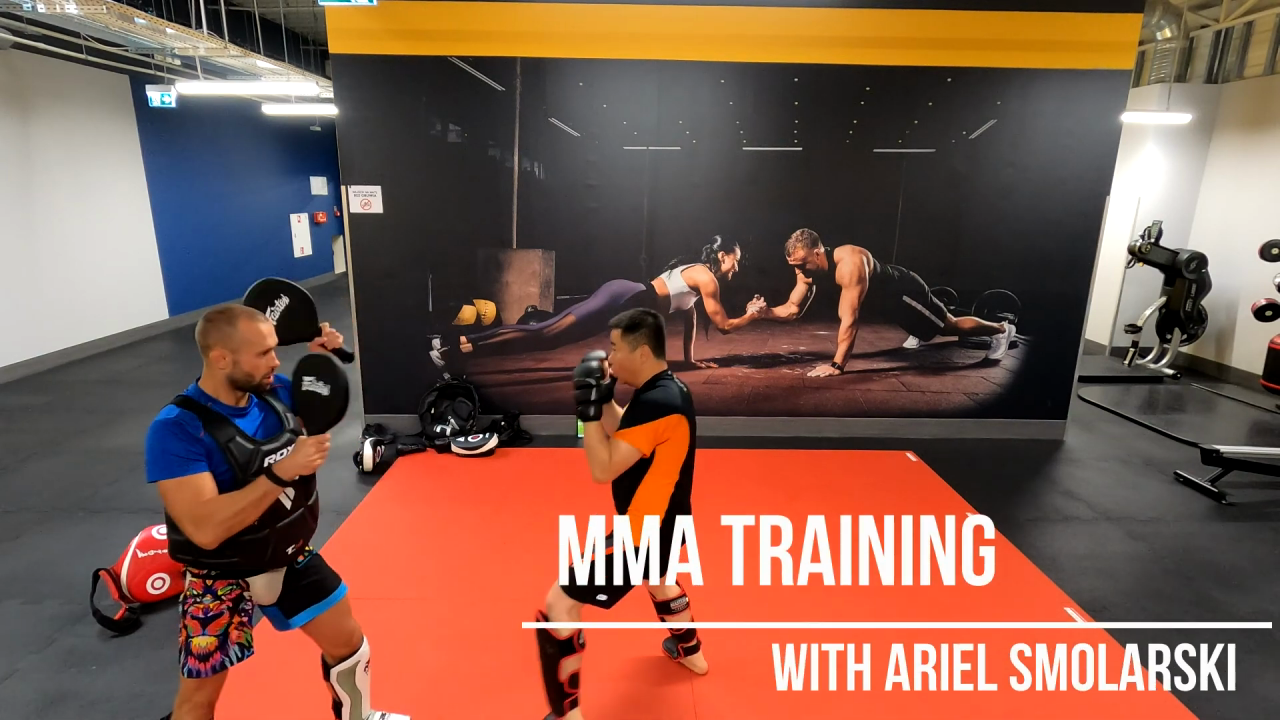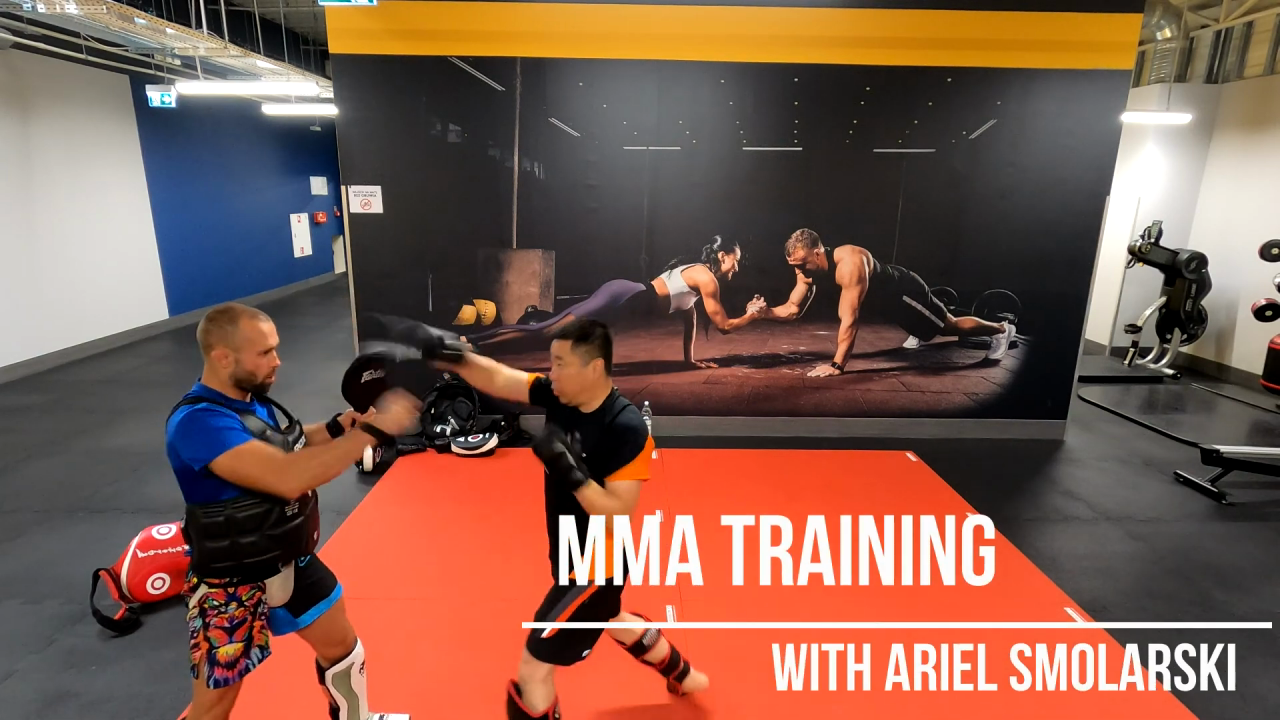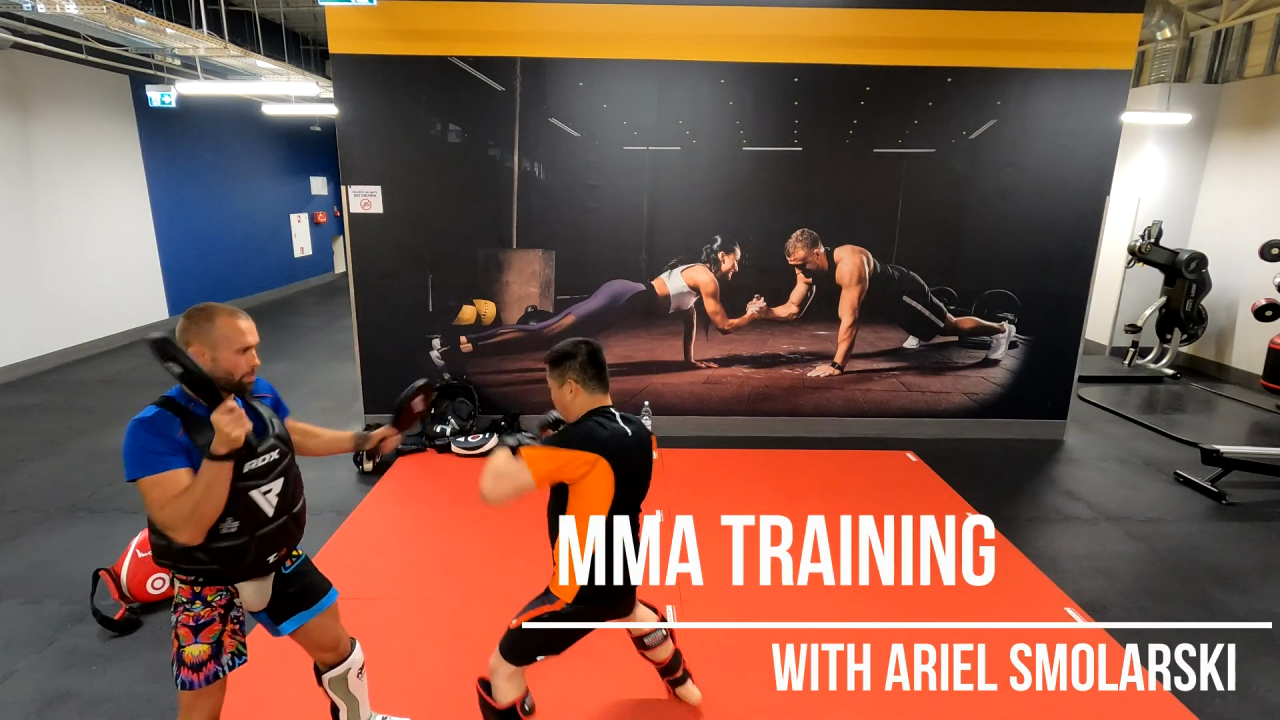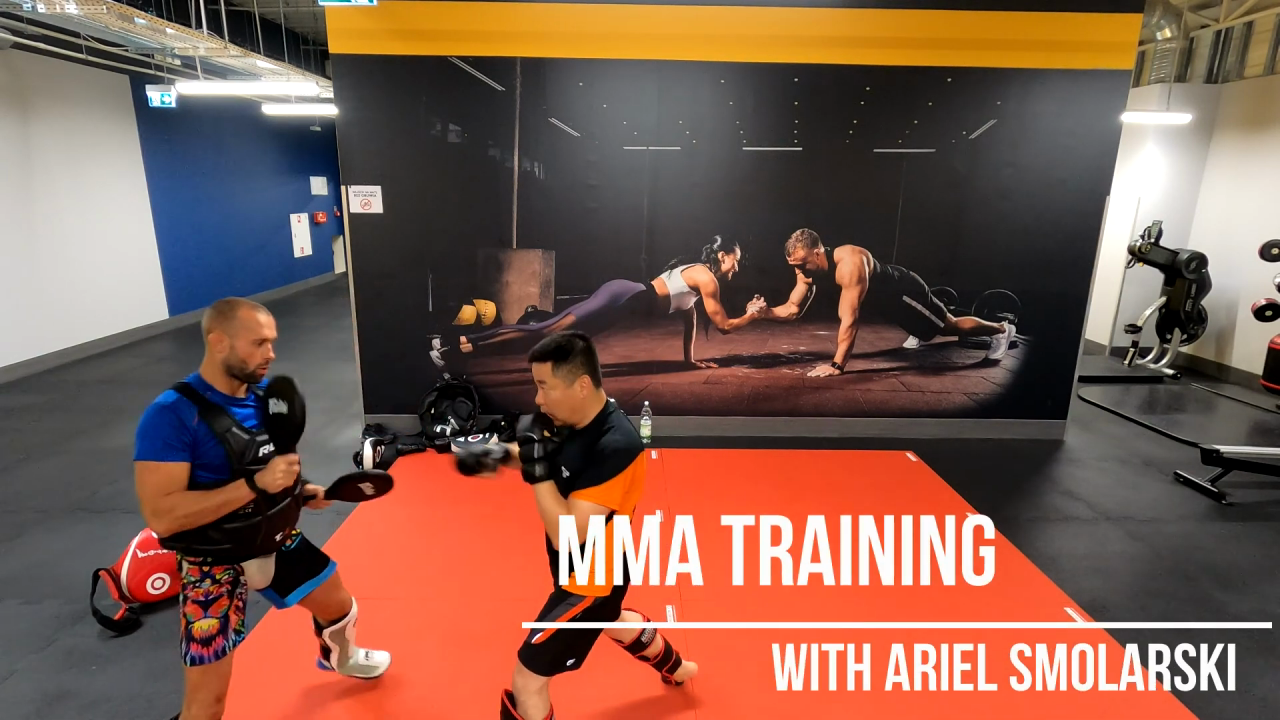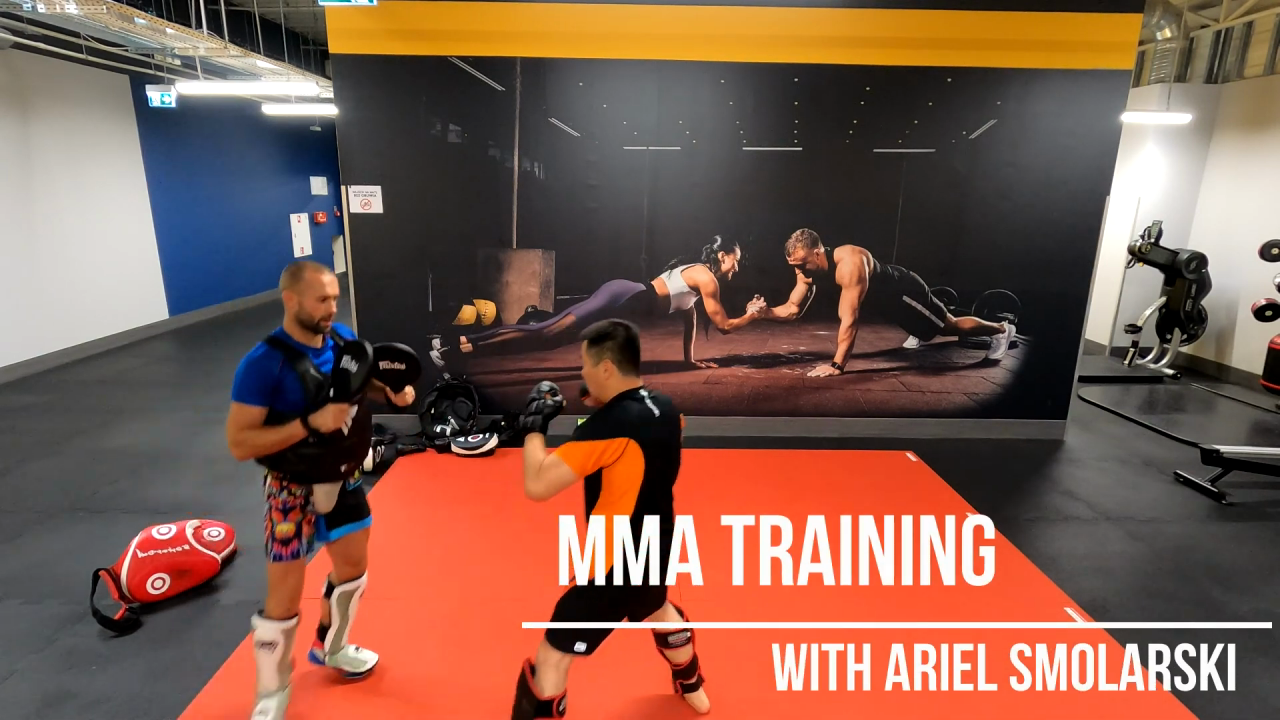
dt=0.4s
person 1, frame 1
left shoulder: (271, 389)
right shoulder: (175, 430)
right elbow: (205, 530)
right wrist: (282, 471)
left hip: (290, 559)
right hip: (222, 580)
left knee: (347, 641)
person 1, frame 2
left shoulder: (253, 394)
right shoulder: (196, 422)
right elbow: (289, 478)
left wrist: (340, 424)
right wrist: (375, 429)
left hip: (289, 562)
right hip: (232, 586)
left knee: (340, 644)
person 1, frame 3
left shoulder: (258, 394)
right shoulder: (152, 430)
left elbow: (296, 438)
right elbow: (187, 530)
left wrist: (364, 441)
right wrist: (220, 450)
left hip: (279, 565)
right hip: (210, 587)
left knee: (337, 647)
person 1, frame 4
left shoulder: (260, 394)
right shoulder: (169, 416)
right elbow: (161, 514)
left wrist: (303, 489)
right wrist: (256, 485)
left hip: (279, 545)
right hip: (214, 570)
left knee: (338, 605)
left ankle: (341, 659)
person 1, frame 5
left shoulder: (343, 337)
right shoulder: (262, 364)
left elbow: (368, 378)
right elbow: (240, 445)
left wrist: (395, 392)
right wrist: (310, 423)
left hip: (345, 477)
right hip: (293, 489)
left knee: (352, 568)
right knee: (284, 598)
left ankle: (329, 647)
person 2, frame 1
left shoulder: (659, 404)
right shoulder: (661, 389)
left elbow: (604, 468)
right elbow: (618, 434)
left wrist: (590, 406)
right wrist: (603, 390)
left hip: (644, 529)
right hip: (666, 521)
left knee: (560, 607)
right knee: (657, 577)
right ankle: (690, 650)
person 2, frame 2
left shoulder: (625, 427)
right shoulder: (563, 396)
left elbow: (618, 512)
right elbow: (498, 379)
left wrist: (575, 474)
right wrist: (455, 356)
left hip: (594, 564)
left knee: (534, 671)
right knee: (615, 620)
right ankle: (682, 676)
person 2, frame 3
left shoulder: (581, 441)
right shoulder: (638, 430)
left elbow: (492, 488)
left wrist: (507, 449)
left hip: (583, 584)
right hip: (621, 569)
left knee: (503, 668)
right knee: (633, 614)
right ankle: (682, 682)
person 2, frame 4
left shoulder: (616, 448)
right shoulder: (576, 417)
left elbow: (571, 537)
right elbow: (549, 460)
left wrist: (538, 472)
right wrist: (501, 455)
left hip: (589, 580)
right hip: (598, 568)
left knee: (527, 680)
right knee: (611, 620)
right ankle: (673, 666)
person 2, frame 5
left shoulder: (608, 427)
right shoulder: (665, 407)
left elbow: (538, 485)
left wrist: (534, 422)
right wrist: (607, 401)
left hip: (615, 564)
right hip: (658, 550)
left knee: (549, 659)
right knee: (659, 611)
right ankle: (691, 686)
person 3, frame 1
left shoulder: (695, 272)
right shoulder: (707, 278)
left elbow: (689, 316)
right elbow: (723, 325)
left wrist: (690, 358)
right wrist: (751, 315)
left hip: (621, 296)
right hip: (622, 300)
left knee: (544, 332)
right knee: (545, 336)
left ankle: (458, 343)
right ankle: (459, 347)
person 3, frame 2
left shoulder: (697, 272)
right shoulder: (707, 278)
left elbow: (689, 315)
right elbow: (723, 325)
left wrist: (689, 358)
right wrist: (752, 315)
left hip: (624, 295)
right hip: (624, 298)
left knee: (549, 331)
right knee: (549, 333)
left ankle: (467, 342)
right ankle: (465, 345)
person 3, frame 3
left shoulder: (695, 272)
right shoulder: (707, 278)
left elbow: (690, 316)
right elbow: (723, 325)
left wrist: (690, 358)
right wrist: (752, 314)
left hip: (622, 295)
right hip: (623, 298)
left knee: (546, 333)
right knee: (547, 336)
left ankle: (459, 343)
right ankle: (457, 347)
person 3, frame 4
left shoulder: (694, 273)
right shoulder: (707, 278)
left elbow: (690, 317)
right elbow: (724, 325)
left wrist: (690, 359)
right wrist: (752, 315)
left hip: (622, 295)
right hip: (624, 299)
left knee: (546, 333)
right knee: (547, 335)
left ankle: (458, 343)
right ankle: (458, 345)
person 3, frame 5
left shoulder: (695, 272)
right shoulder: (707, 278)
left elbow: (689, 316)
right elbow: (724, 325)
left wrist: (690, 359)
right wrist: (752, 315)
left hip: (622, 296)
right hip: (623, 300)
left knee: (545, 334)
right knee: (545, 335)
left ankle: (458, 342)
right ankle: (457, 347)
person 4, frame 1
left shoulder: (849, 264)
right shoulder: (808, 269)
left elbow: (849, 319)
right elbow: (793, 309)
left wrist: (837, 365)
right wrist: (764, 312)
left hip: (904, 290)
right hip: (887, 294)
left knee: (949, 326)
left ankle: (1001, 330)
right ankle: (920, 334)
person 4, frame 2
left shoulder: (849, 264)
right shoulder: (808, 268)
left elbow: (849, 319)
right elbow: (793, 309)
left wrist: (837, 365)
right wrist: (764, 312)
left hip: (904, 290)
right hip: (886, 294)
left knee: (949, 327)
left ankle: (1001, 330)
right ankle: (918, 335)
person 4, frame 3
left shoulder: (850, 264)
right shoulder: (808, 269)
left elbow: (849, 319)
right elbow: (793, 309)
left wrist: (837, 365)
right wrist: (765, 312)
left hip: (904, 290)
right hip: (886, 294)
left knee: (950, 326)
left ankle: (1001, 330)
right ankle: (920, 334)
person 4, frame 4
left shoulder: (849, 264)
right shoulder: (808, 268)
left elbow: (849, 319)
right elbow: (793, 309)
left wrist: (837, 365)
right wrist: (765, 313)
left hip: (904, 290)
right hip: (886, 294)
left knee: (949, 326)
left ankle: (1001, 330)
right ankle: (919, 334)
person 4, frame 5
left shoulder: (849, 264)
right shoulder: (808, 268)
left elbow: (849, 318)
right elbow: (793, 309)
left wrist: (837, 365)
right wrist: (765, 312)
left hip: (904, 289)
right hip: (886, 293)
left knee: (949, 326)
left ankle: (1001, 330)
right ankle: (919, 335)
